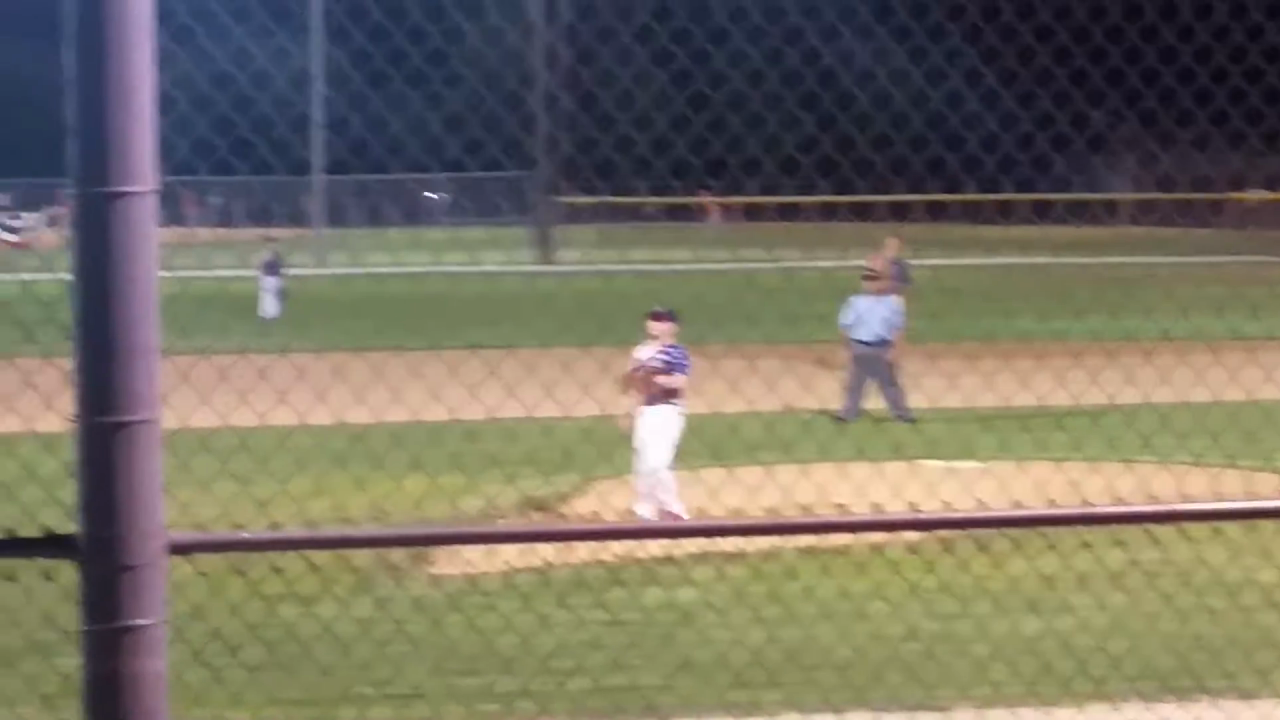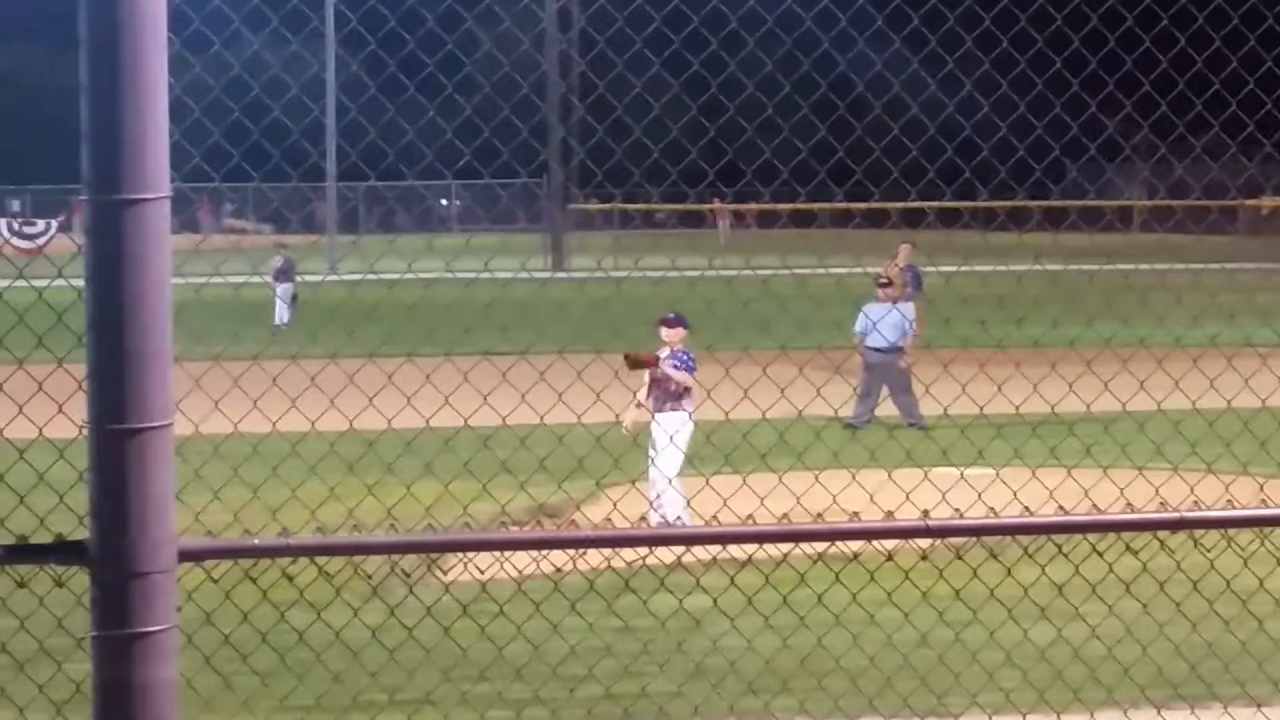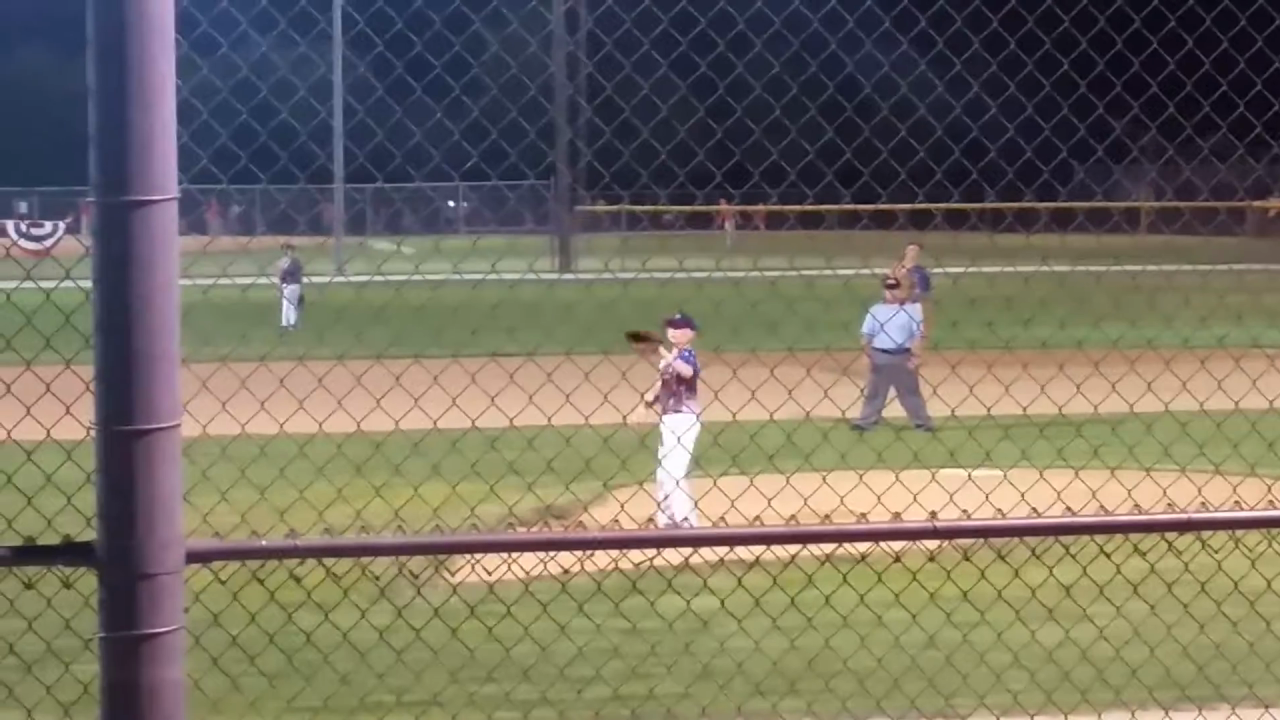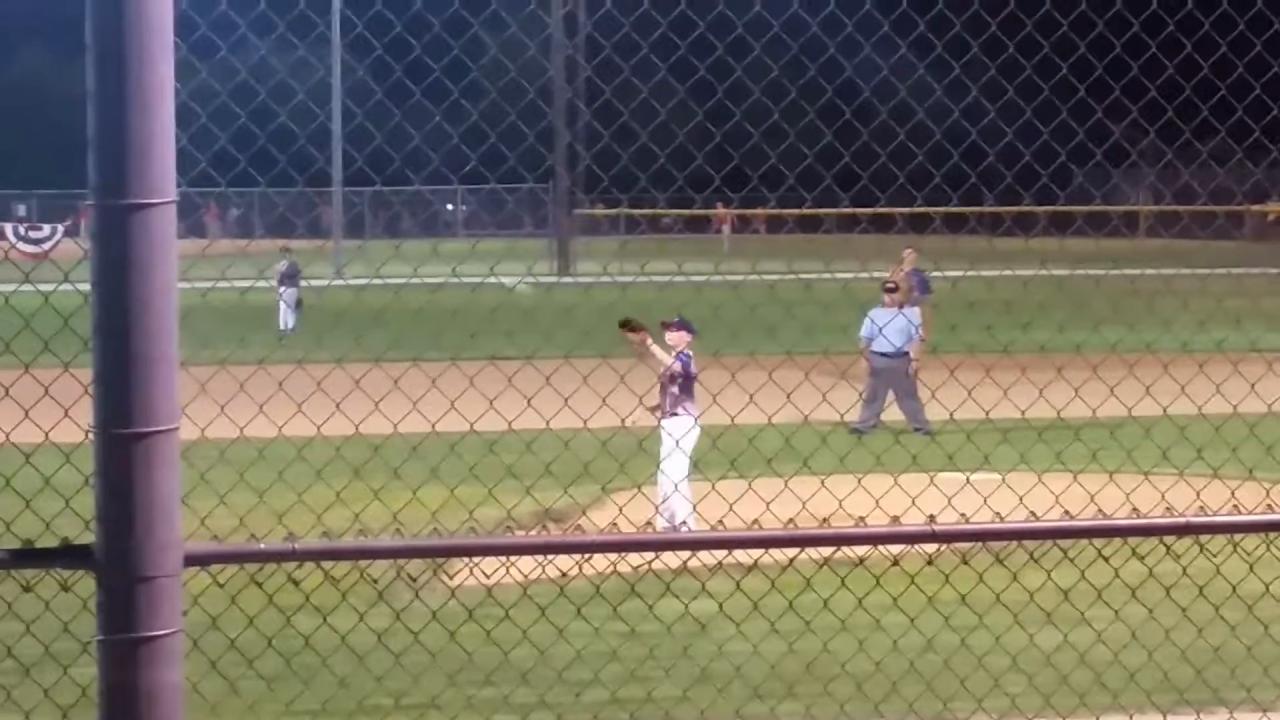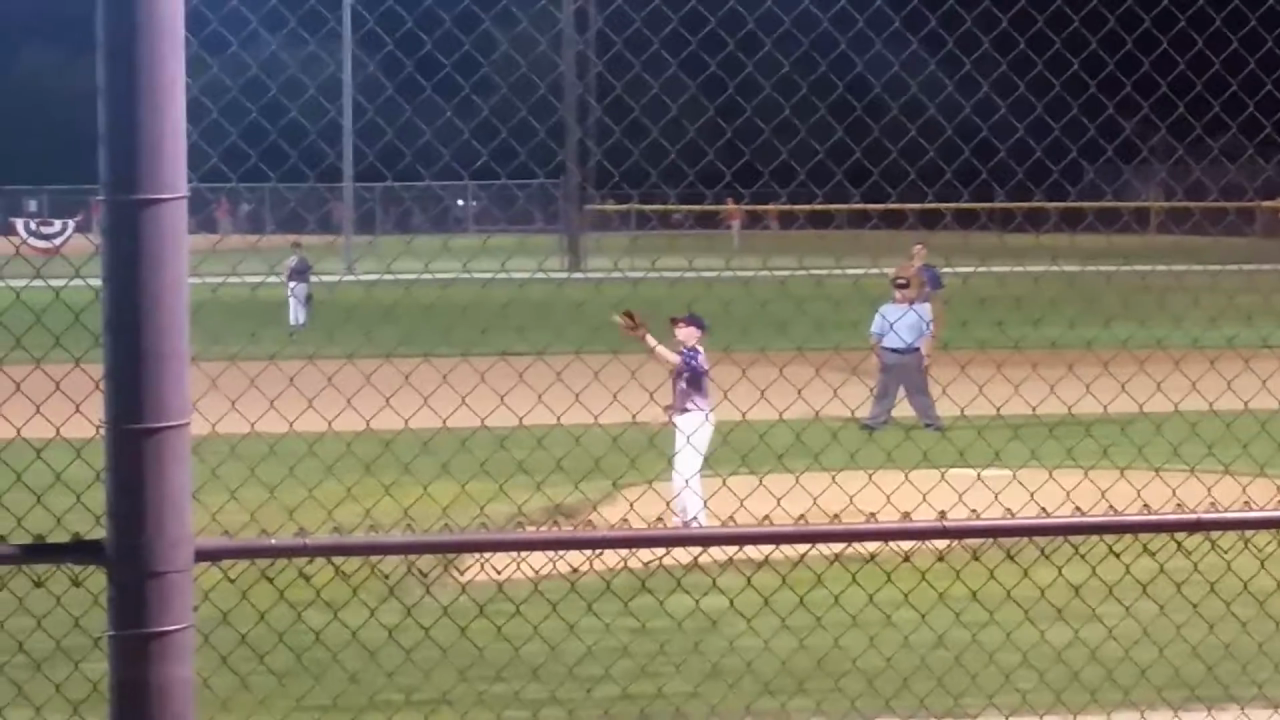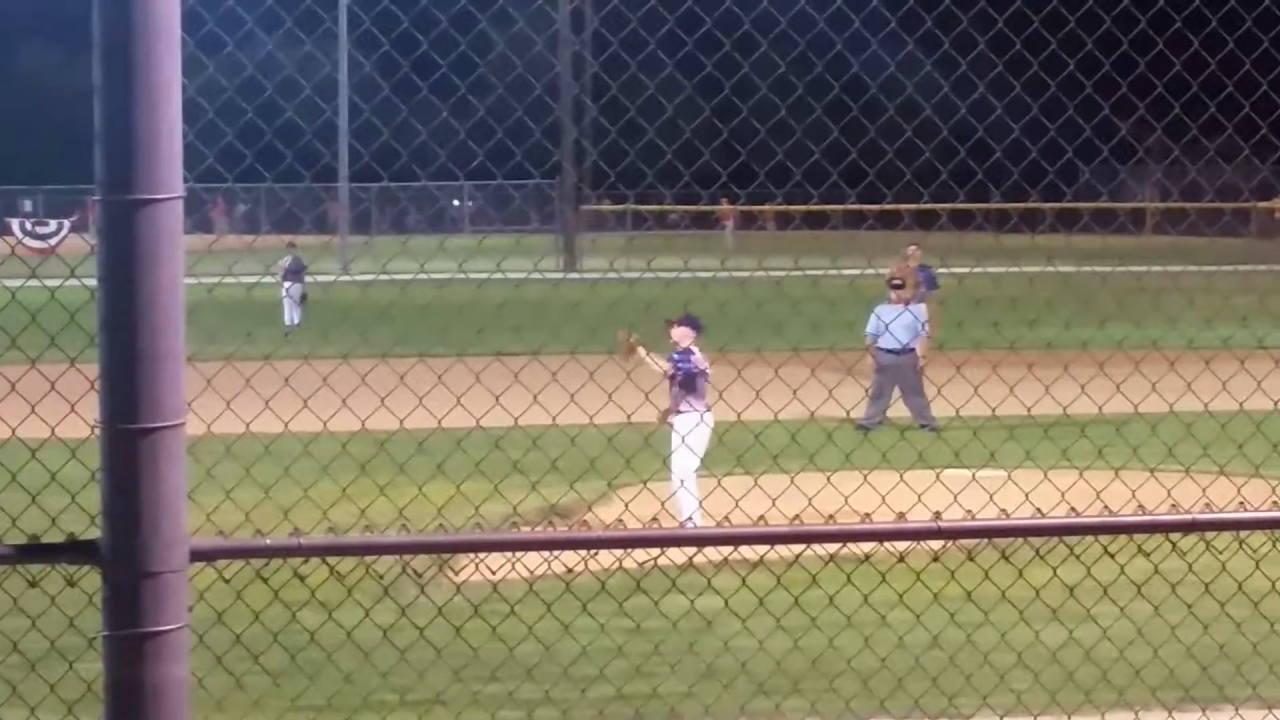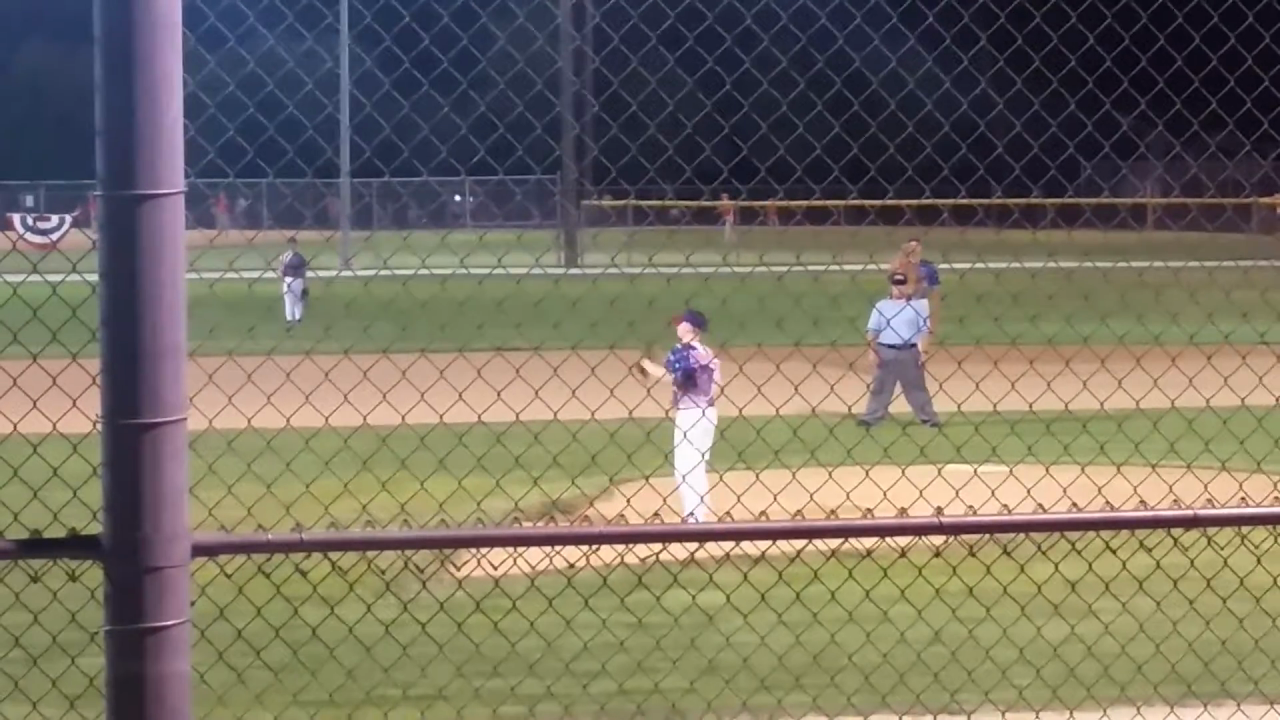
dt=0.1s
person 1, frame 1
left shoulder: (676, 352)
right shoulder: (641, 351)
left elbow: (682, 382)
right elbow: (635, 384)
left wrist: (657, 379)
right wrist: (631, 411)
left hip: (667, 412)
right hip: (646, 412)
left knee: (656, 463)
right knee: (642, 465)
left ankle: (673, 509)
right ankle: (647, 513)
person 1, frame 2
left shoulder: (684, 356)
right shoulder: (659, 357)
left elbow: (688, 381)
right elbow: (646, 388)
left wrist: (662, 366)
right wrist: (633, 409)
left hip: (677, 419)
right hip: (659, 420)
left knee: (665, 472)
right knee: (655, 473)
left ankle: (679, 520)
right ankle: (659, 519)
person 1, frame 3
left shoulder: (688, 355)
right shoulder: (668, 358)
left elbow: (687, 372)
right elbow: (659, 388)
left wrist: (662, 353)
right wrist: (647, 402)
left hip: (684, 421)
right hip: (668, 421)
left knee: (673, 473)
right knee: (664, 475)
left ankle: (686, 521)
right ankle: (667, 521)
person 1, frame 4
left shoulder: (684, 357)
right shoulder: (678, 359)
left elbow: (672, 365)
left wrist: (648, 343)
right wrist: (654, 409)
left hip: (682, 422)
right hip: (673, 422)
left knee: (674, 476)
right knee: (666, 477)
left ankle: (685, 525)
right ankle: (667, 524)
person 1, frame 5
left shoulder: (692, 353)
right shoulder: (690, 355)
left elbow: (673, 359)
left wrist: (647, 337)
right wrist: (670, 408)
left hip: (694, 418)
right hip: (688, 418)
left knee: (687, 472)
right knee: (682, 472)
left ankle: (696, 521)
right ankle: (685, 518)
person 1, frame 6
left shoulder: (681, 354)
right shoulder: (700, 357)
left elbow: (666, 369)
left wrist: (642, 353)
right wrist: (672, 409)
left hip: (688, 419)
right hip: (701, 418)
left knee: (682, 471)
right knee: (687, 471)
left ankle: (691, 522)
right ankle: (691, 519)
person 1, frame 7
left shoulder: (681, 350)
right shoulder: (708, 353)
left elbow: (667, 375)
right elbow: (715, 385)
left wrist: (646, 365)
left hip: (691, 414)
right hip: (705, 413)
left knee: (685, 468)
right knee: (696, 466)
left ankle: (694, 517)
right ankle: (700, 513)
